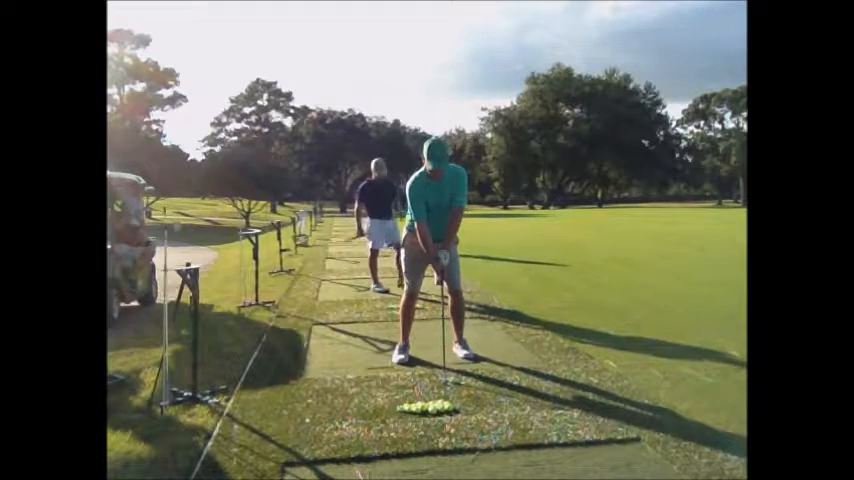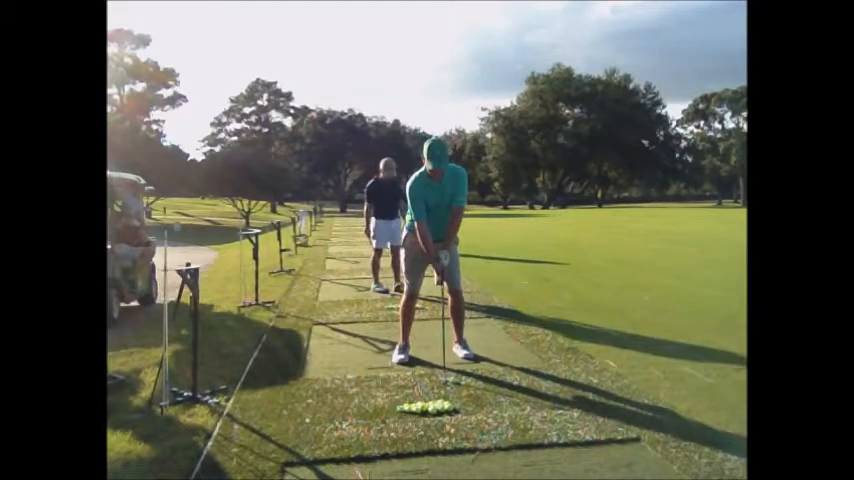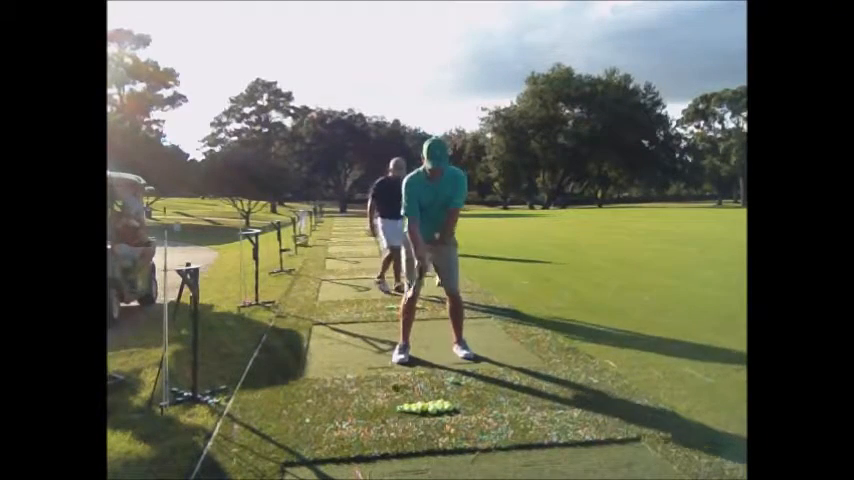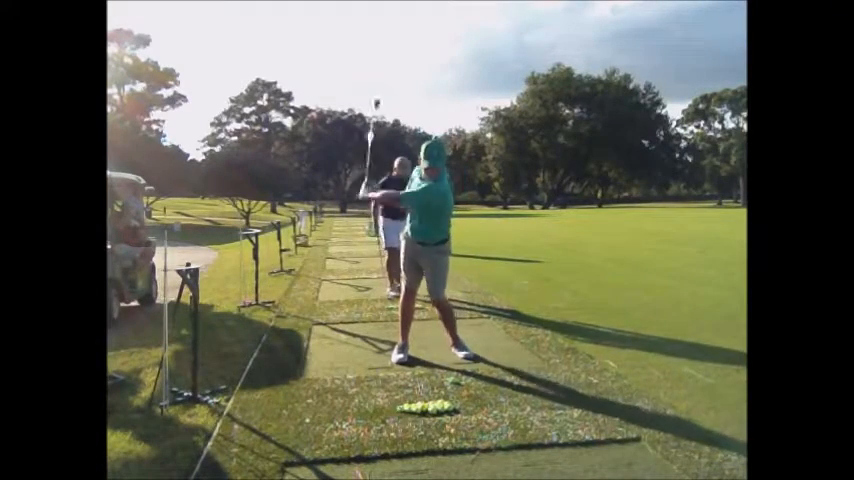
dt=0.3s
person 1, frame 1
left shoulder: (458, 175)
right shoulder: (415, 184)
left elbow: (457, 213)
right elbow: (421, 225)
left wrist: (445, 248)
right wrist: (433, 259)
left hip: (446, 241)
right hip: (416, 241)
left knee: (456, 291)
right knee: (411, 292)
left ankle: (459, 341)
right ankle: (403, 344)
person 1, frame 2
left shoulder: (459, 175)
right shoulder: (415, 184)
left elbow: (457, 213)
right elbow: (421, 225)
left wrist: (445, 248)
right wrist: (434, 260)
left hip: (446, 241)
right hip: (416, 241)
left knee: (456, 291)
right knee: (411, 293)
left ankle: (459, 341)
right ankle: (403, 344)
person 1, frame 3
left shoulder: (457, 178)
right shoulder: (411, 182)
left elbow: (452, 217)
right elbow: (411, 221)
left wrist: (435, 247)
right wrist: (417, 256)
left hip: (444, 243)
right hip: (418, 242)
left knee: (453, 293)
right knee: (412, 293)
left ankle: (459, 342)
right ankle: (403, 344)
person 1, frame 4
left shoulder: (437, 190)
right shoulder: (418, 173)
left elbow: (395, 199)
right elbow: (400, 197)
left wrist: (369, 195)
right wrist: (379, 193)
left hip: (436, 248)
right hip: (411, 241)
left knee: (438, 299)
right knee: (408, 292)
left ankle: (456, 342)
right ankle: (402, 343)
person 2, frame 1
left shoulder: (390, 184)
right shoulder: (365, 187)
right elbow: (358, 207)
right wrist: (359, 226)
left hip: (390, 221)
right hip: (374, 222)
left knee: (399, 247)
right knee: (374, 252)
left ankle: (401, 278)
right ankle: (375, 283)
person 2, frame 2
left shoulder: (396, 184)
right shoulder: (372, 185)
left elbow: (401, 203)
right elbow: (368, 207)
right wrist: (367, 226)
left hip: (395, 221)
right hip: (379, 221)
left knee: (396, 252)
right knee: (377, 252)
left ankle: (397, 283)
right ankle: (376, 283)
person 2, frame 3
left shoulder: (402, 184)
right shoulder: (380, 184)
right elbow: (371, 204)
right wrist: (371, 223)
left hip: (399, 220)
right hip: (385, 220)
left knee: (398, 252)
right knee: (392, 250)
left ankle: (397, 283)
right ankle: (380, 278)
person 2, frame 4
left shoulder: (406, 183)
right shoulder: (385, 183)
right elbow: (375, 204)
right wrist: (375, 223)
left hip: (402, 221)
right hip: (388, 220)
left knee: (399, 253)
right knee: (391, 252)
left ankle: (398, 283)
right ankle: (391, 286)
